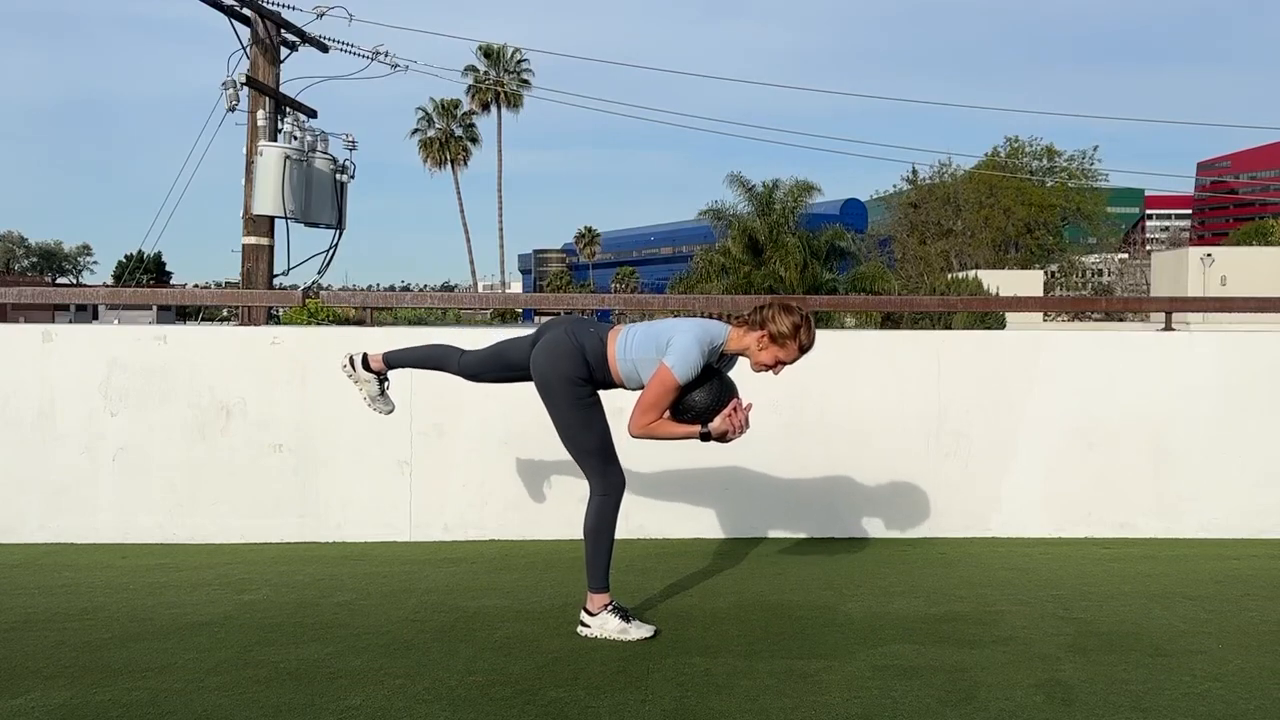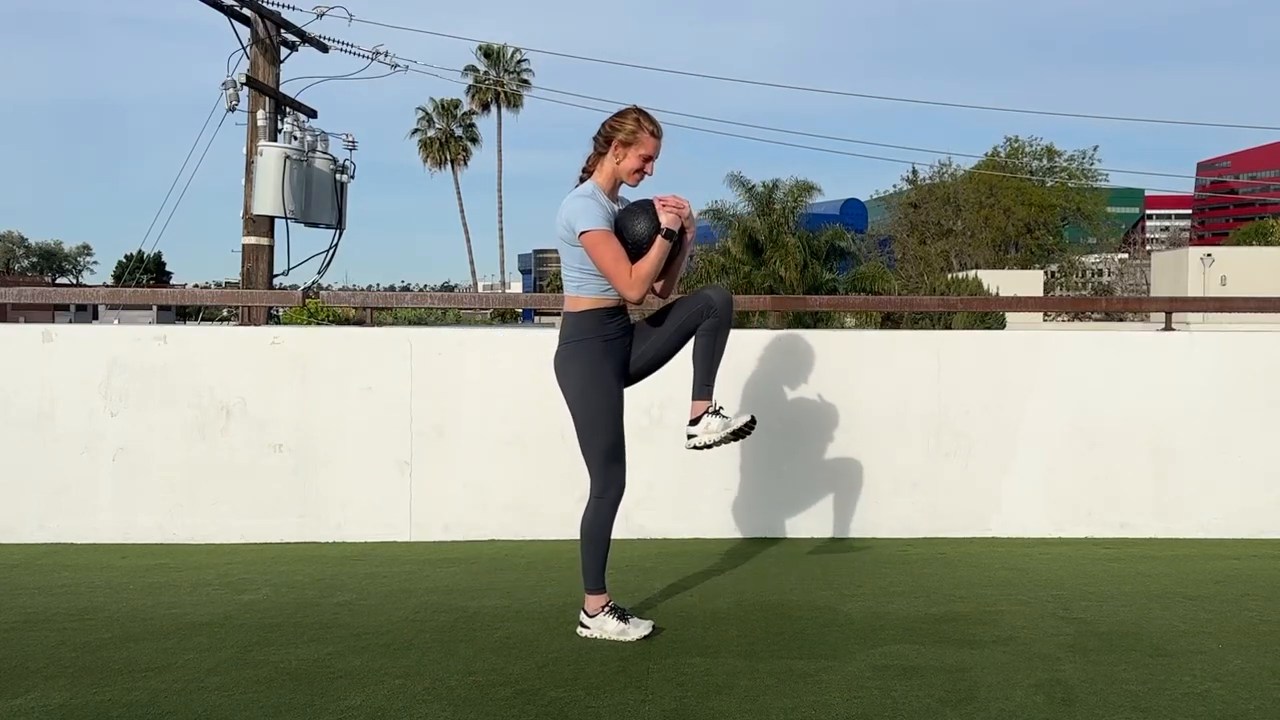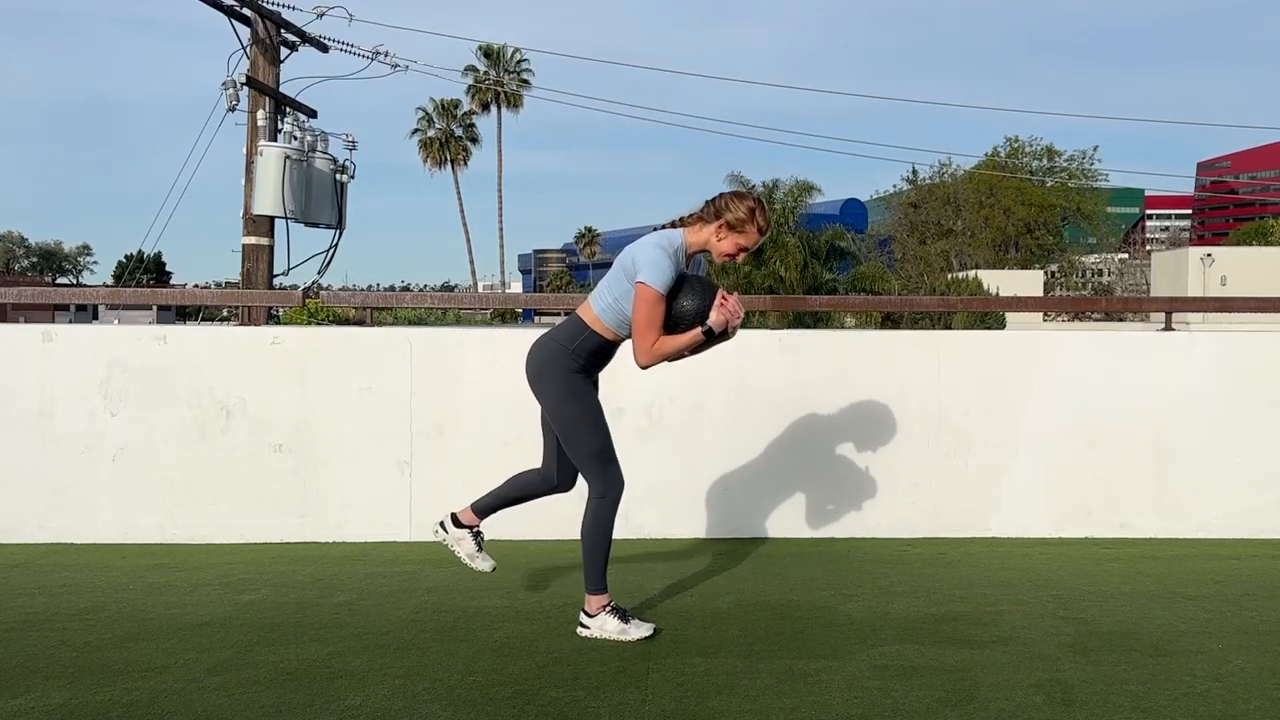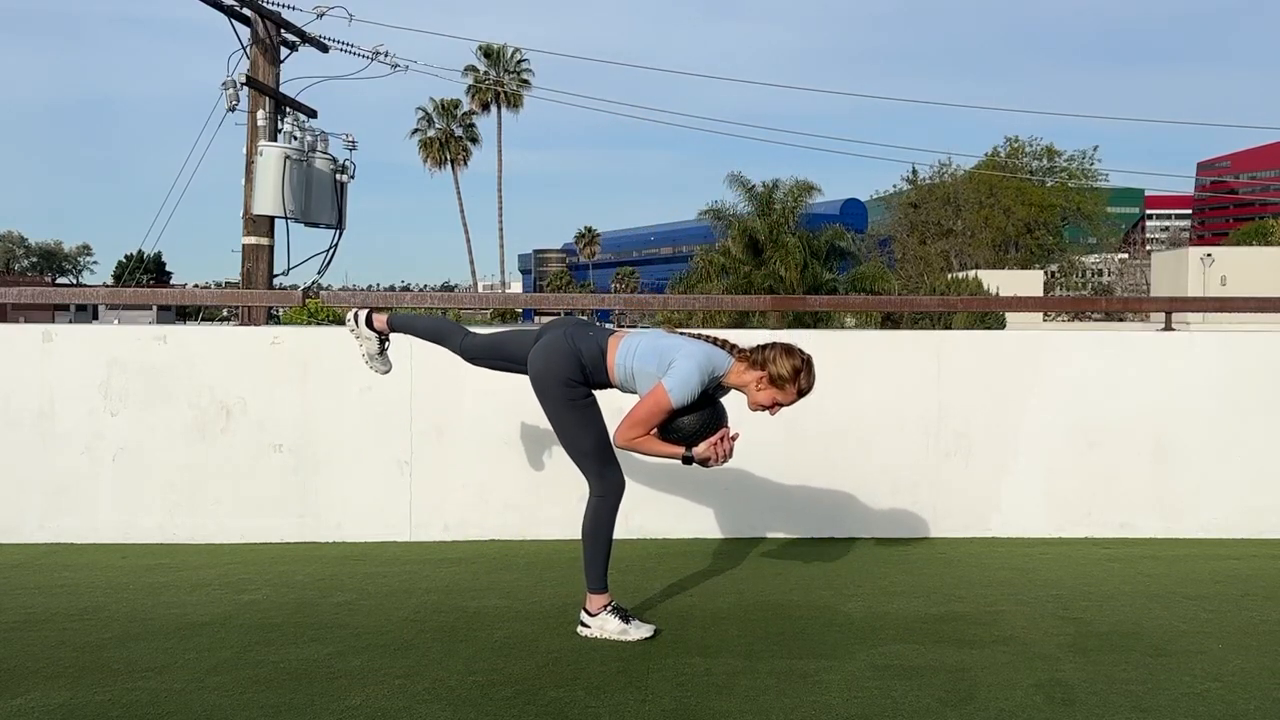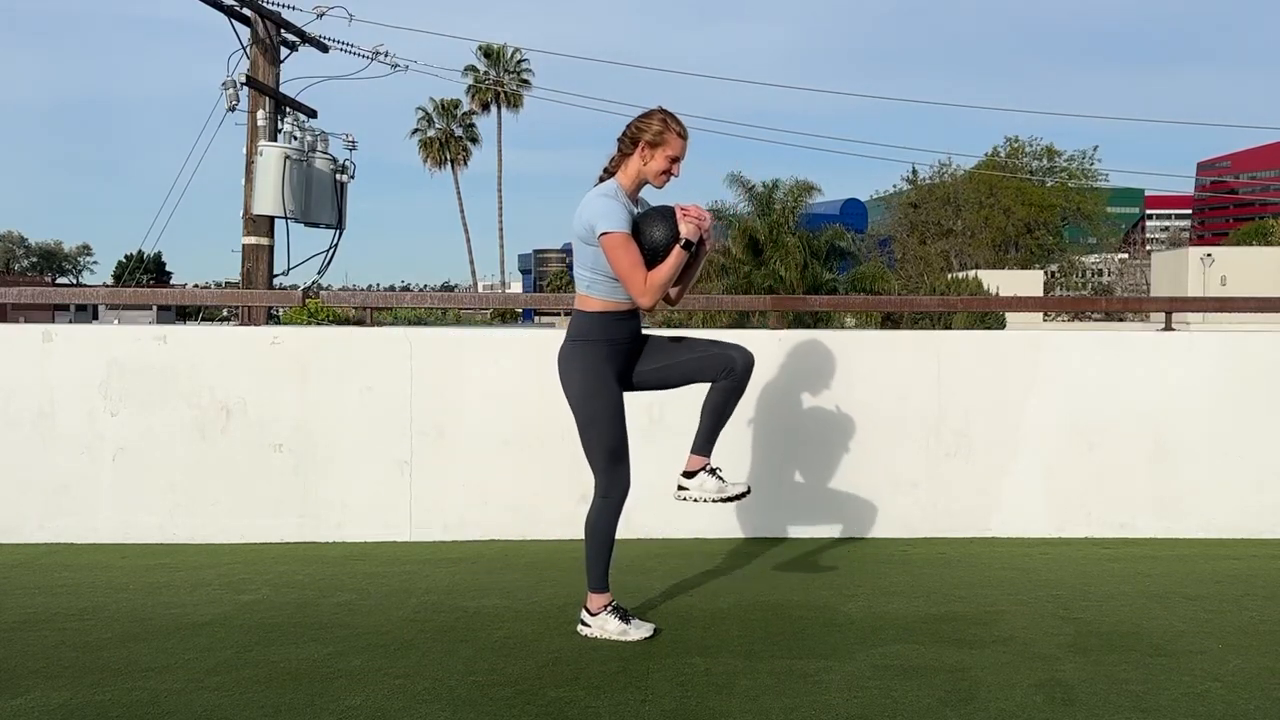
dt=1s
person 1, frame 1
left shoulder: (725, 349)
right shoulder: (696, 345)
right elbow: (641, 424)
left wrist: (721, 423)
right wrist: (708, 431)
left hip: (568, 339)
right hip: (565, 366)
left knee: (470, 364)
right knee: (608, 485)
left ankle: (374, 366)
right ankle: (596, 610)
person 1, frame 2
left shoulder: (620, 206)
right shoulder: (583, 206)
left elbow: (662, 287)
right elbow: (633, 287)
left wrist: (684, 238)
right wrist: (666, 231)
left hip: (623, 342)
right hip: (586, 351)
left knee: (715, 300)
right knee: (609, 482)
left ankle: (701, 417)
right ankle: (594, 611)
person 1, frame 3
left shoulder: (691, 259)
right shoulder: (659, 256)
left elbow: (672, 341)
right elbow: (647, 354)
left wrist: (720, 327)
right wrist: (711, 330)
left hip: (570, 360)
right hip: (560, 364)
left knee: (559, 476)
right knee: (607, 483)
left ankle: (463, 522)
right ankle: (595, 612)
person 1, frame 4
left shoulder: (722, 366)
right shoulder: (695, 374)
left elbow: (666, 420)
right elbow: (626, 435)
left wrist: (705, 444)
right wrist: (692, 456)
left hip: (567, 339)
right hip: (560, 367)
left knee: (471, 346)
right knee: (607, 485)
left ankle: (375, 324)
right ankle: (596, 610)
person 1, frame 5
left shoulder: (638, 205)
right shoulder: (603, 204)
left elbow: (672, 293)
right elbow: (645, 294)
left wrist: (700, 247)
right wrist: (686, 242)
left hip: (630, 346)
right hip: (591, 351)
left knee: (735, 360)
right knee: (613, 482)
left ankle: (695, 470)
right ankle: (596, 611)
